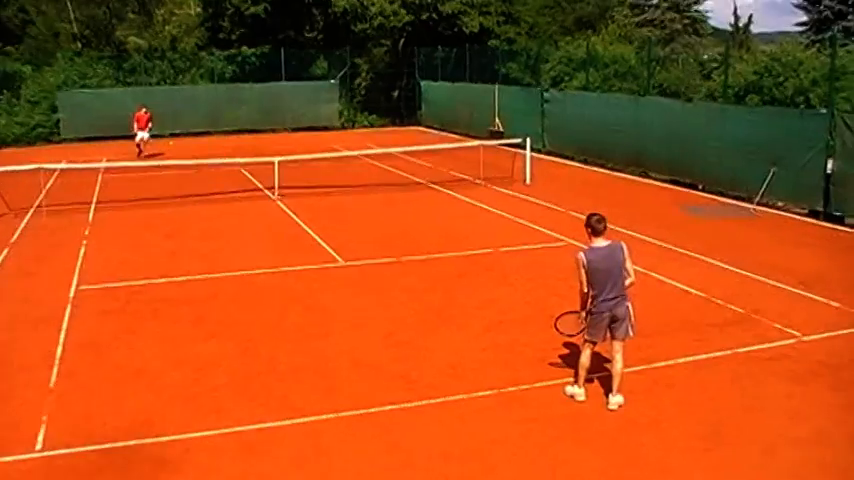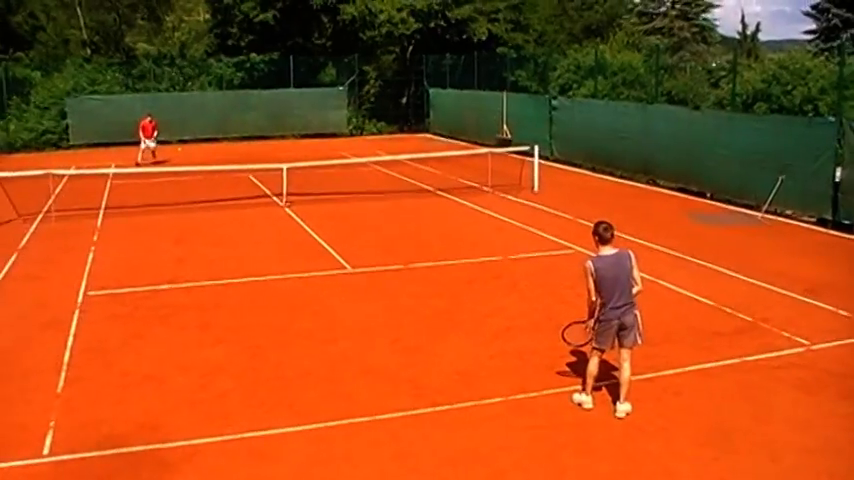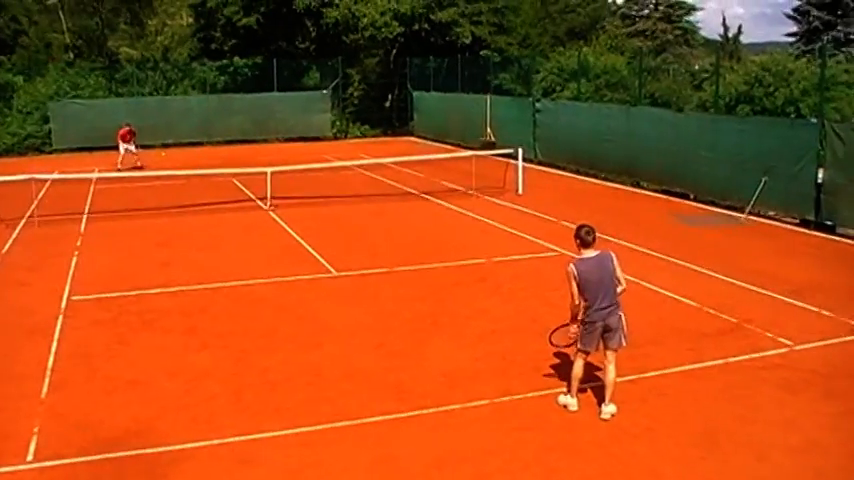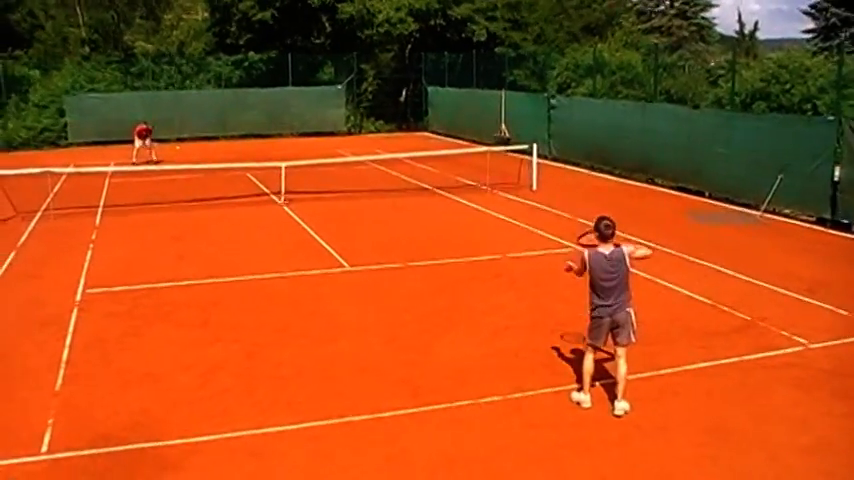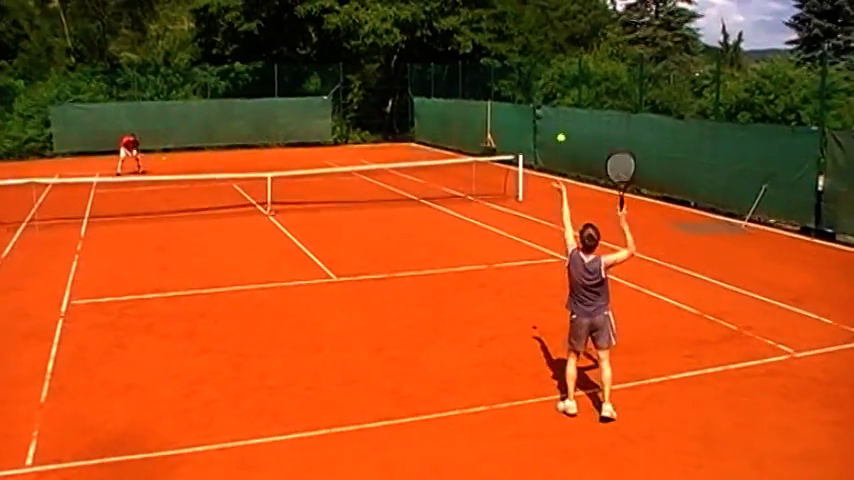
dt=0.3s
person 1, frame 1
left shoulder: (583, 256)
right shoulder: (621, 247)
left elbow: (584, 289)
right elbow: (631, 278)
left wrist: (583, 309)
left hip: (599, 309)
right hip: (620, 306)
left knee: (587, 348)
right knee: (617, 352)
left ankle: (579, 388)
right ankle: (615, 396)
person 1, frame 2
left shoulder: (591, 265)
right shoulder: (628, 256)
left elbow: (593, 298)
right elbow: (638, 287)
left wrist: (590, 318)
left hip: (607, 317)
right hip: (629, 314)
left knee: (595, 355)
right knee: (625, 360)
left ankle: (586, 396)
right ankle: (622, 404)
person 1, frame 3
left shoulder: (574, 267)
right shoulder: (610, 257)
left elbow: (576, 301)
right elbow: (622, 286)
left wrist: (574, 321)
left hip: (592, 319)
right hip: (613, 315)
left knee: (580, 358)
right knee: (610, 361)
left ankle: (572, 398)
right ankle: (608, 405)
person 1, frame 4
left shoulder: (589, 255)
right shoulder: (624, 252)
left elbow: (579, 272)
right elbow: (648, 252)
left wrist: (572, 266)
left hip: (600, 315)
right hip: (622, 313)
left knee: (590, 352)
right knee: (621, 357)
left ankle: (585, 395)
right ankle: (620, 402)
person 1, frame 5
left shoulder: (572, 255)
right shoulder: (603, 262)
left elbow: (567, 227)
right elbow: (631, 250)
left wrist: (563, 195)
right wrist: (623, 222)
left hip: (578, 318)
right hip: (601, 316)
left knee: (572, 358)
right knee: (604, 360)
left ankle: (570, 401)
right ankle: (607, 405)
